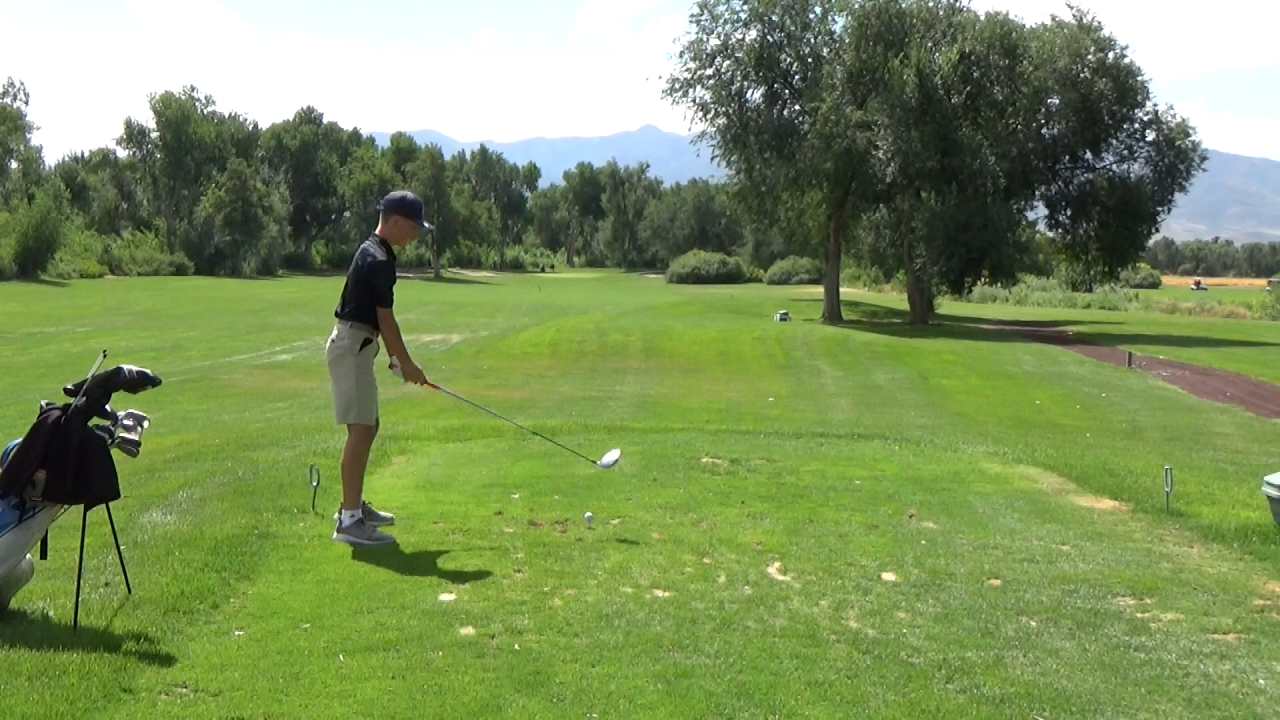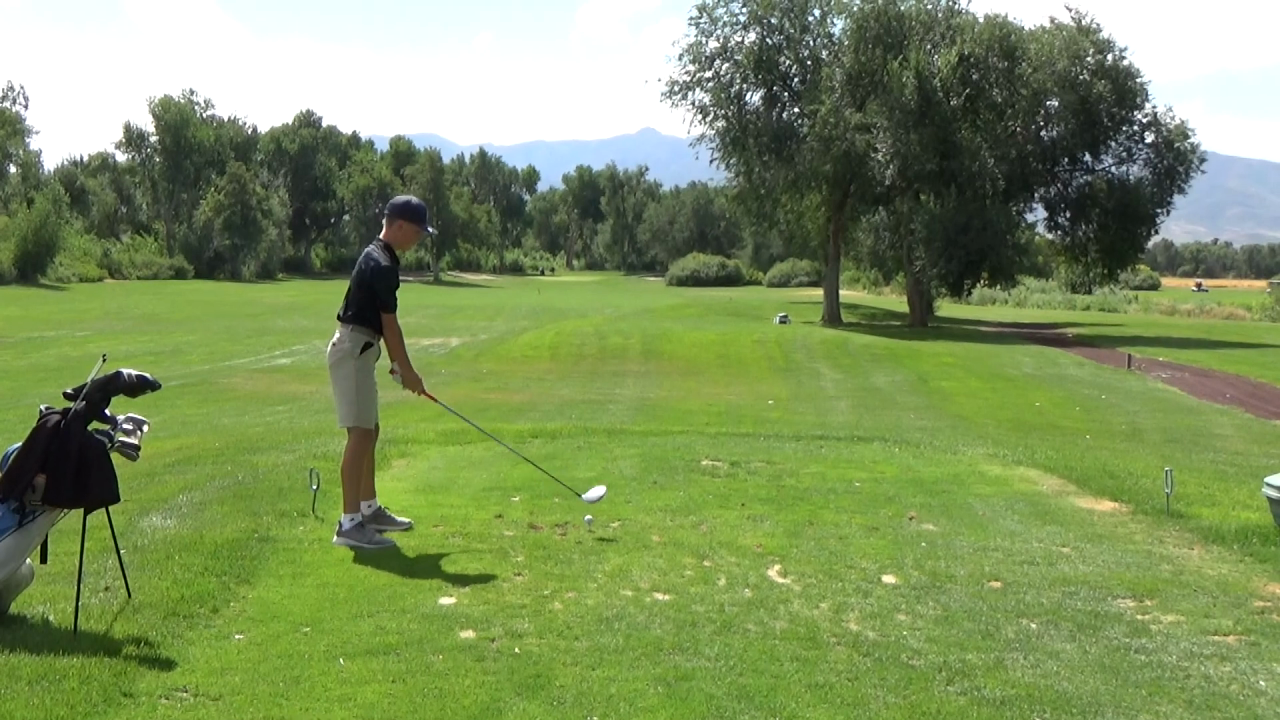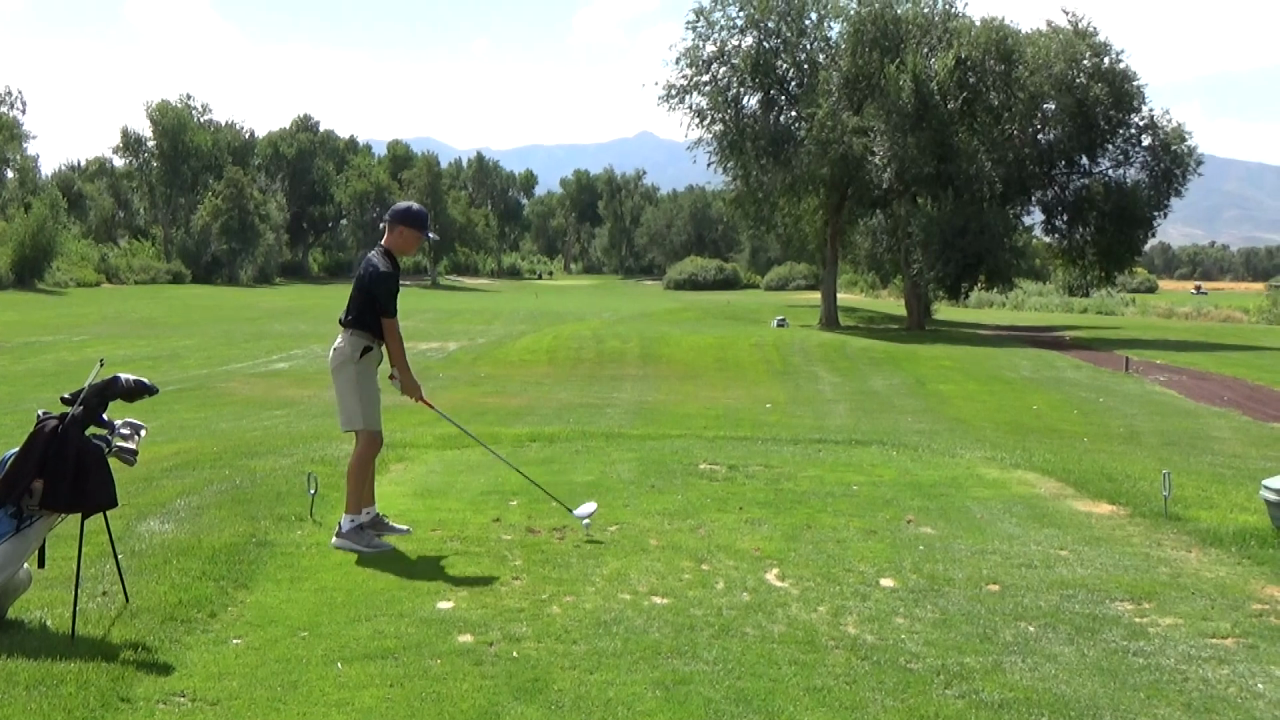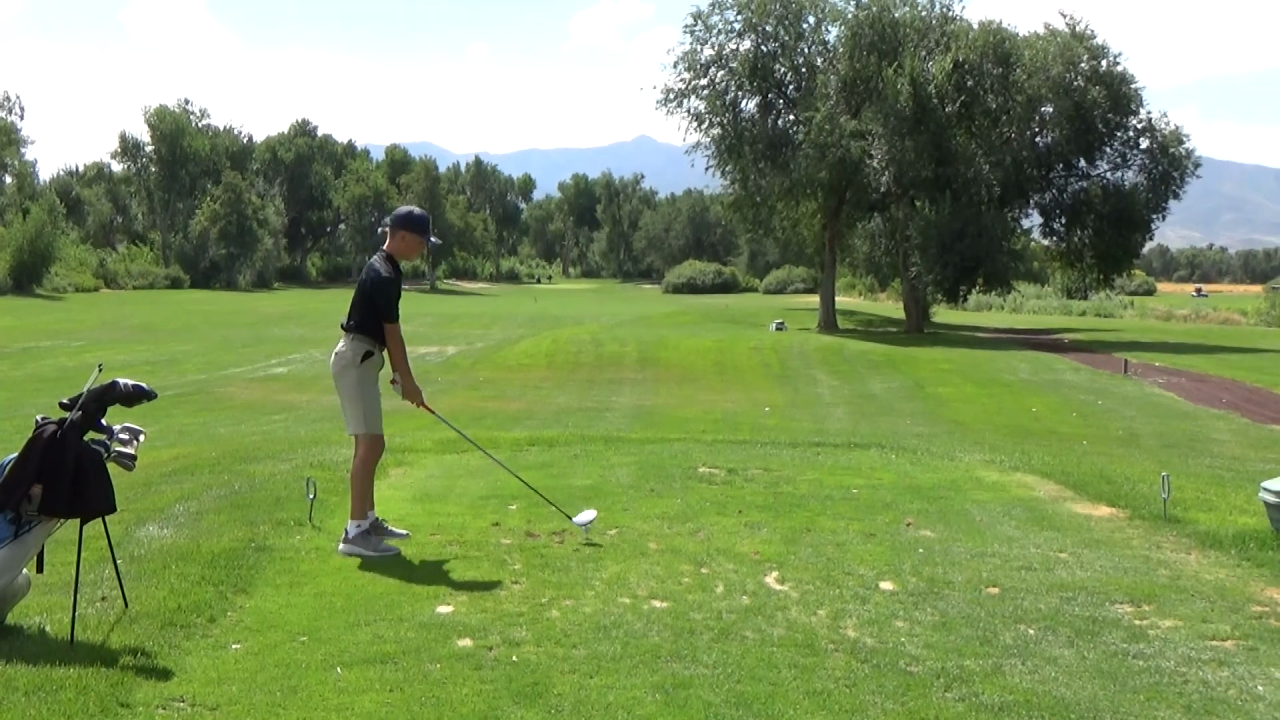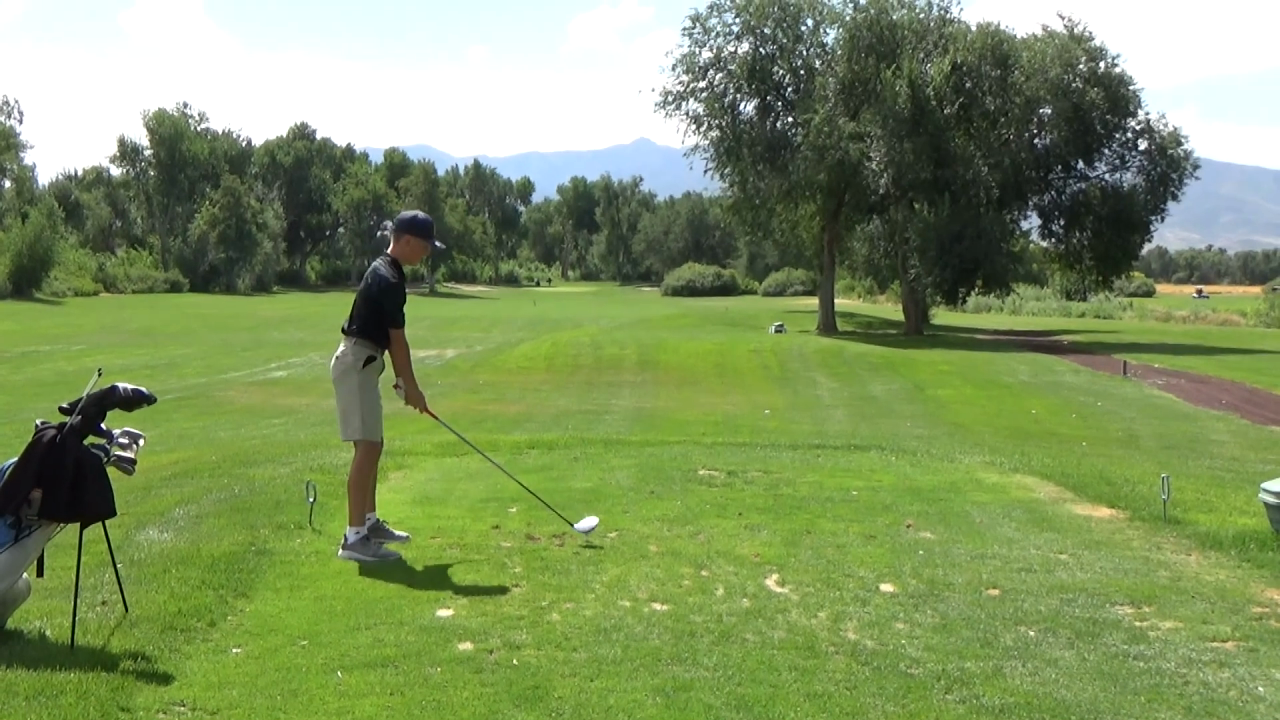
dt=0.2s
person 1, frame 1
left shoulder: (372, 252)
right shoulder: (379, 260)
right elbow: (386, 319)
left wrist: (396, 358)
right wrist: (407, 363)
left hip: (355, 345)
right hip: (353, 347)
left knee: (369, 426)
right knee: (360, 431)
left ankle: (353, 506)
right ankle: (349, 520)
person 1, frame 2
left shoulder: (377, 256)
right shoulder: (382, 265)
right elbow: (390, 324)
left wrist: (396, 363)
right wrist: (408, 370)
left hip: (358, 349)
right hip: (353, 350)
left knee: (369, 431)
right knee: (360, 435)
left ankle: (369, 509)
right ankle: (349, 524)
person 1, frame 3
left shoulder: (380, 263)
right shoulder: (381, 271)
left elbow: (384, 328)
right elbow: (390, 328)
left wrist: (397, 369)
right wrist: (407, 376)
left hip: (360, 355)
right hip: (355, 356)
left knee: (368, 438)
right knee: (370, 439)
left ankle: (367, 515)
right ankle: (348, 525)
person 1, frame 4
left shoulder: (382, 268)
right shoulder: (384, 275)
left elbow: (386, 333)
right elbow: (393, 333)
left wrist: (398, 374)
right wrist: (408, 381)
left hip: (362, 358)
right hip: (357, 359)
left knee: (368, 443)
right knee: (371, 443)
left ankle: (367, 520)
right ankle: (355, 532)
person 1, frame 5
left shoulder: (384, 271)
right shoulder: (389, 281)
left elbow: (389, 338)
right elbow: (398, 339)
left wrist: (401, 379)
right wrist: (412, 387)
left hip: (361, 363)
right hip: (357, 364)
left knee: (373, 445)
right knee: (366, 448)
left ankle: (369, 522)
right ankle: (354, 537)
